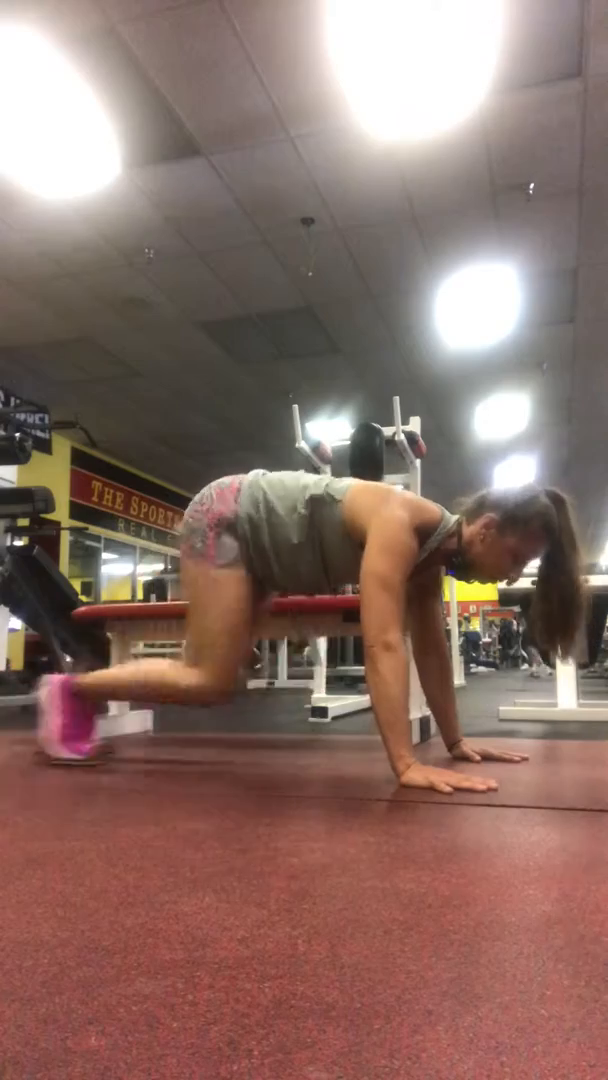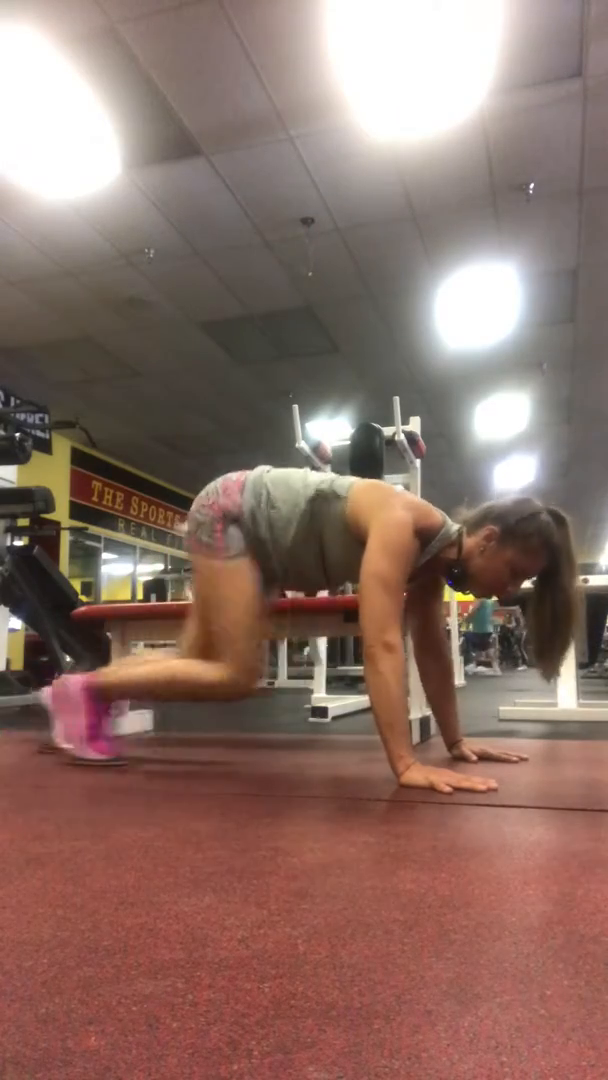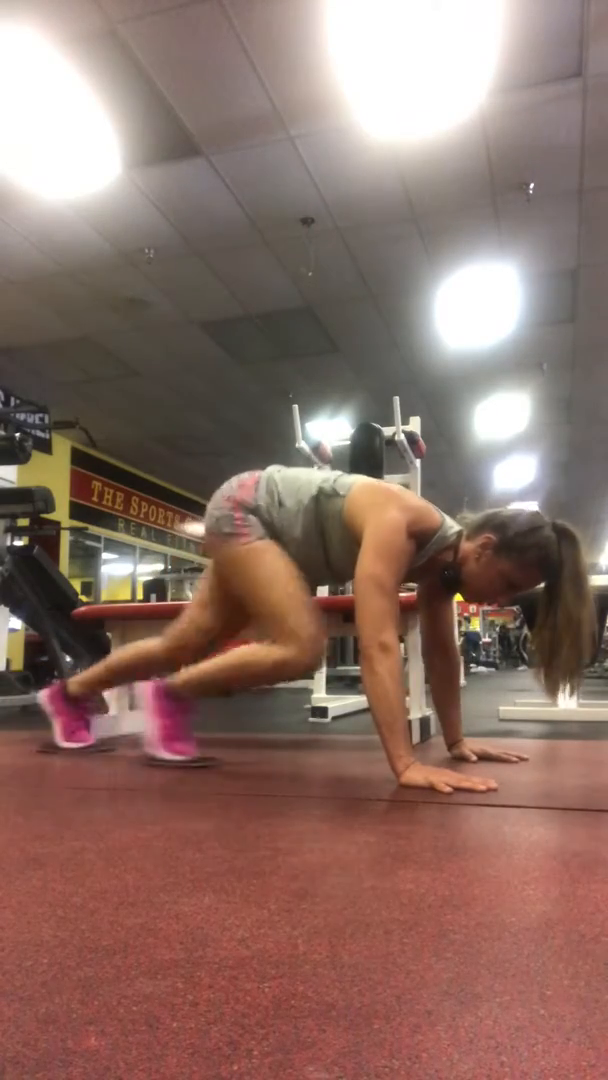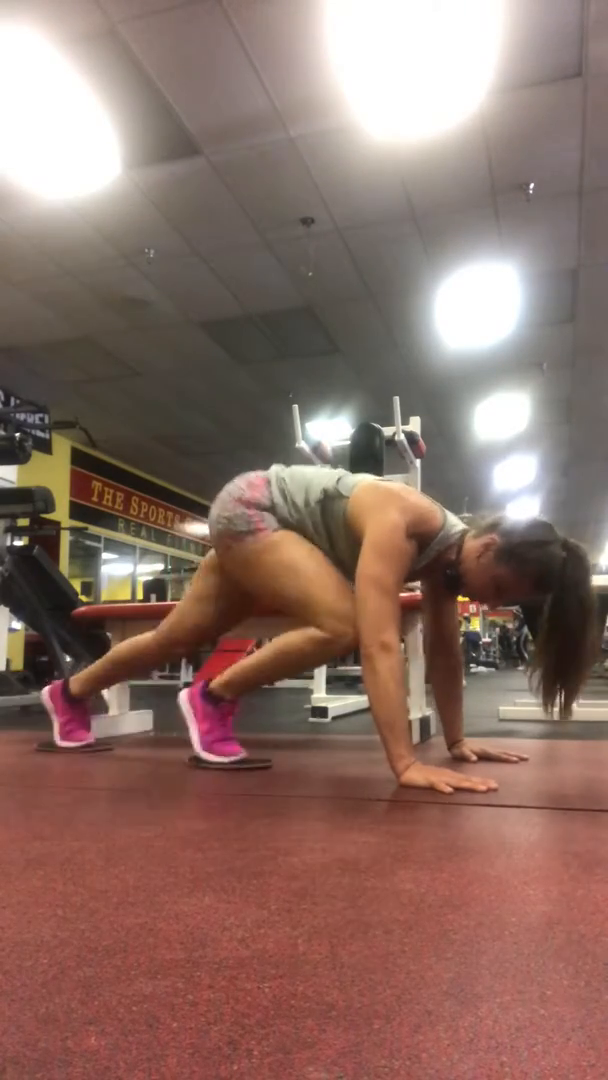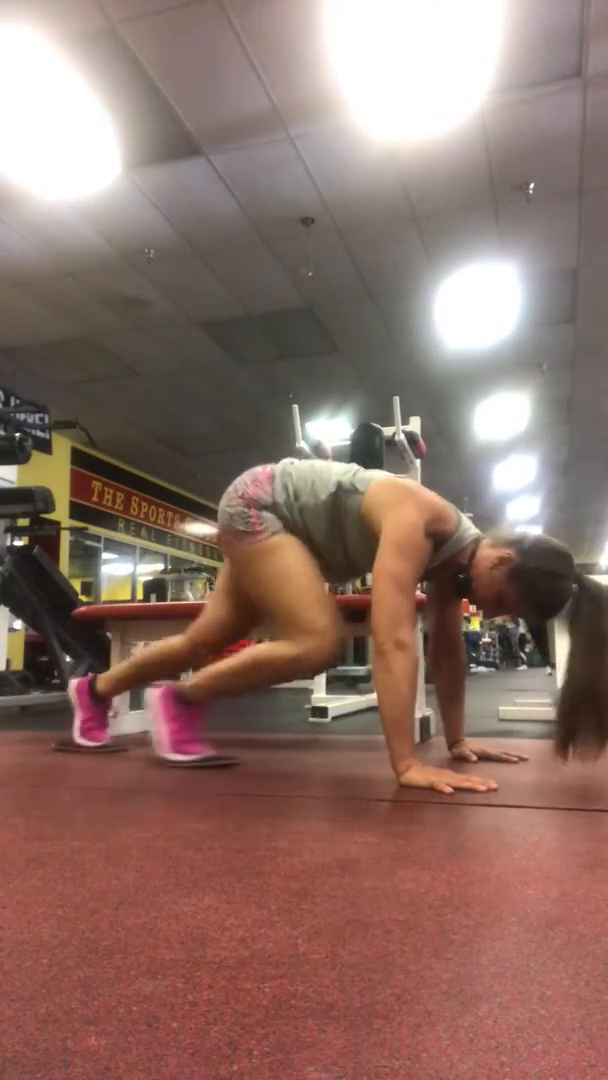
dt=1s
person 1, frame 1
left shoulder: (434, 547)
right shoulder: (401, 525)
left elbow: (432, 647)
right elbow: (384, 645)
left wrist: (456, 741)
right wrist: (407, 765)
left hip: (256, 539)
right hip: (223, 516)
left knee: (209, 672)
right knee: (210, 683)
left ankle: (78, 694)
right ankle: (72, 689)
person 1, frame 2
left shoulder: (437, 554)
right shoulder: (402, 527)
left elbow: (432, 649)
right elbow: (382, 646)
left wrist: (456, 741)
right wrist: (406, 764)
left hip: (263, 534)
right hip: (230, 510)
left knee: (201, 661)
right knee: (234, 674)
left ankle: (90, 691)
right ankle: (86, 689)
person 1, frame 3
left shoulder: (444, 557)
right shoulder: (399, 526)
left elbow: (441, 651)
right elbow: (378, 646)
left wrist: (457, 740)
right wrist: (406, 764)
left hip: (270, 531)
right hip: (243, 508)
left knee: (186, 644)
right knee: (300, 650)
left ankle: (68, 696)
right ankle: (169, 697)
person 1, frame 4
left shoulder: (444, 552)
right shoulder: (398, 526)
left elbow: (443, 650)
right elbow: (380, 645)
left wrist: (456, 743)
right wrist: (405, 765)
left hip: (273, 529)
right hip: (248, 506)
left knee: (174, 639)
right knee: (340, 624)
left ankle: (69, 694)
right ankle: (211, 699)
person 1, frame 5
left shoulder: (457, 554)
right shoulder: (415, 526)
left elbow: (446, 648)
right elbow: (393, 643)
left wrist: (456, 741)
right wrist: (406, 765)
left hip: (287, 527)
right hip: (260, 502)
left knee: (202, 643)
right knee: (318, 642)
left ankle: (95, 692)
right ankle: (180, 699)
